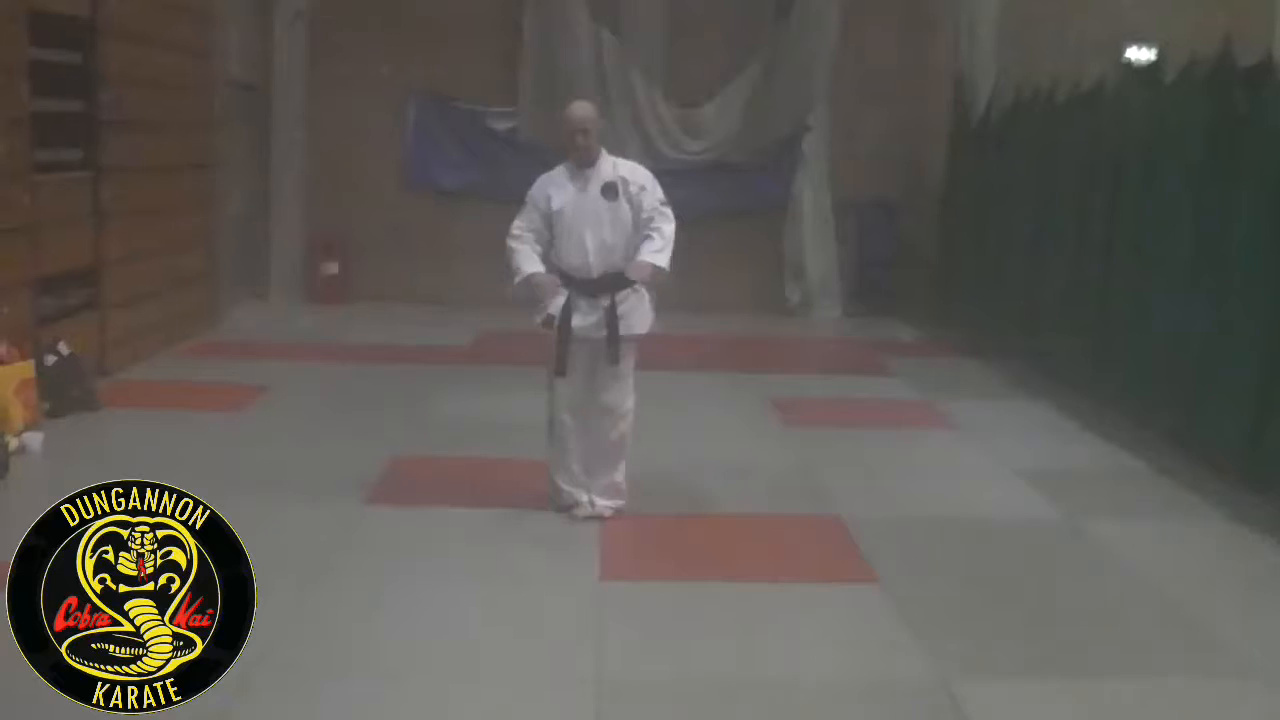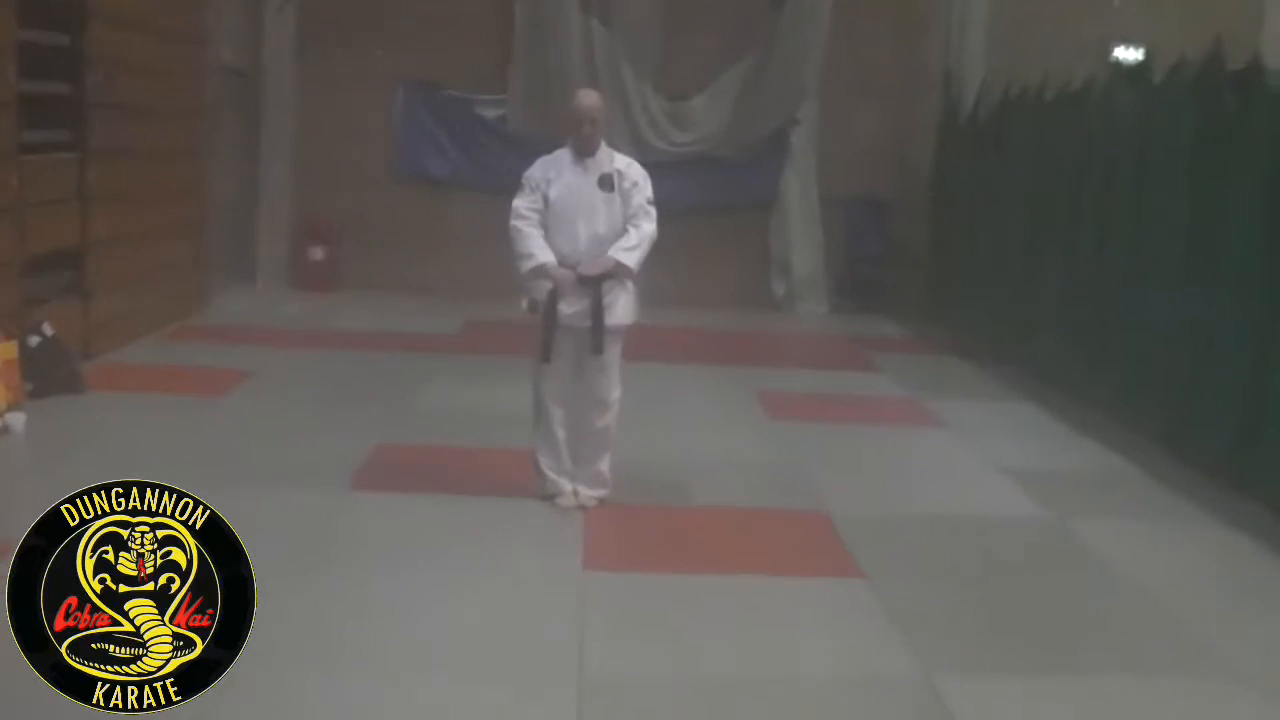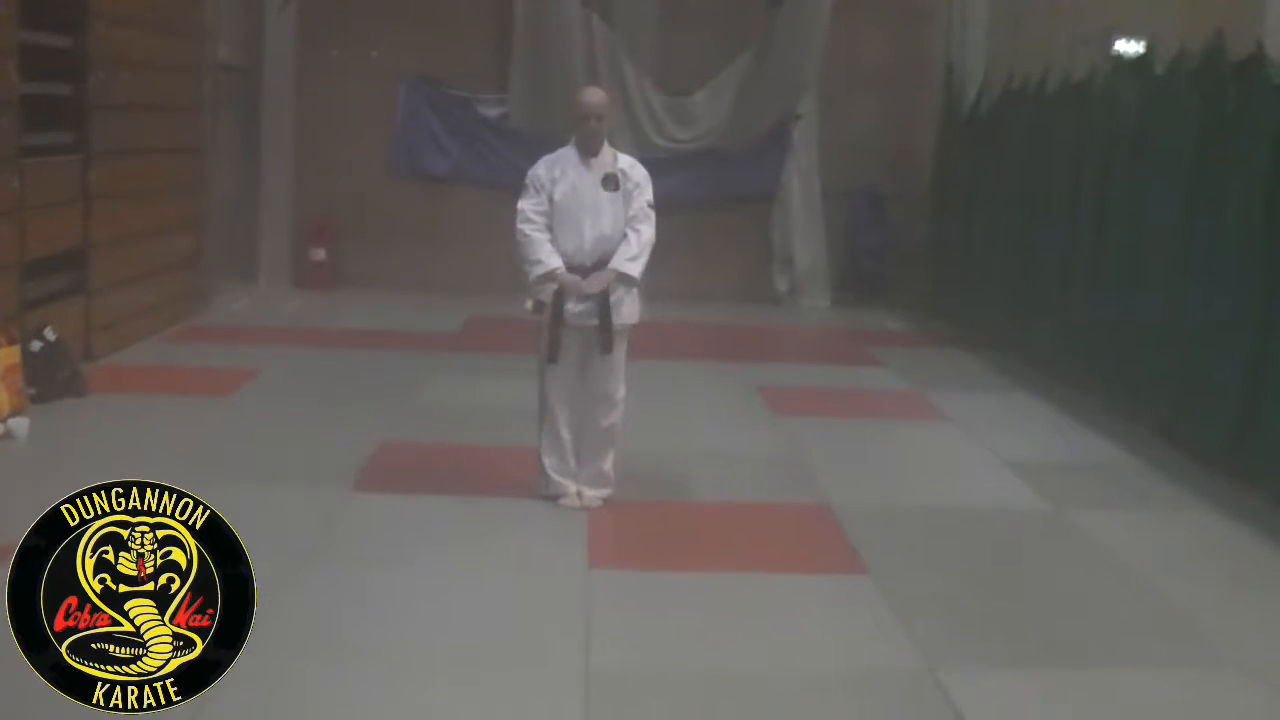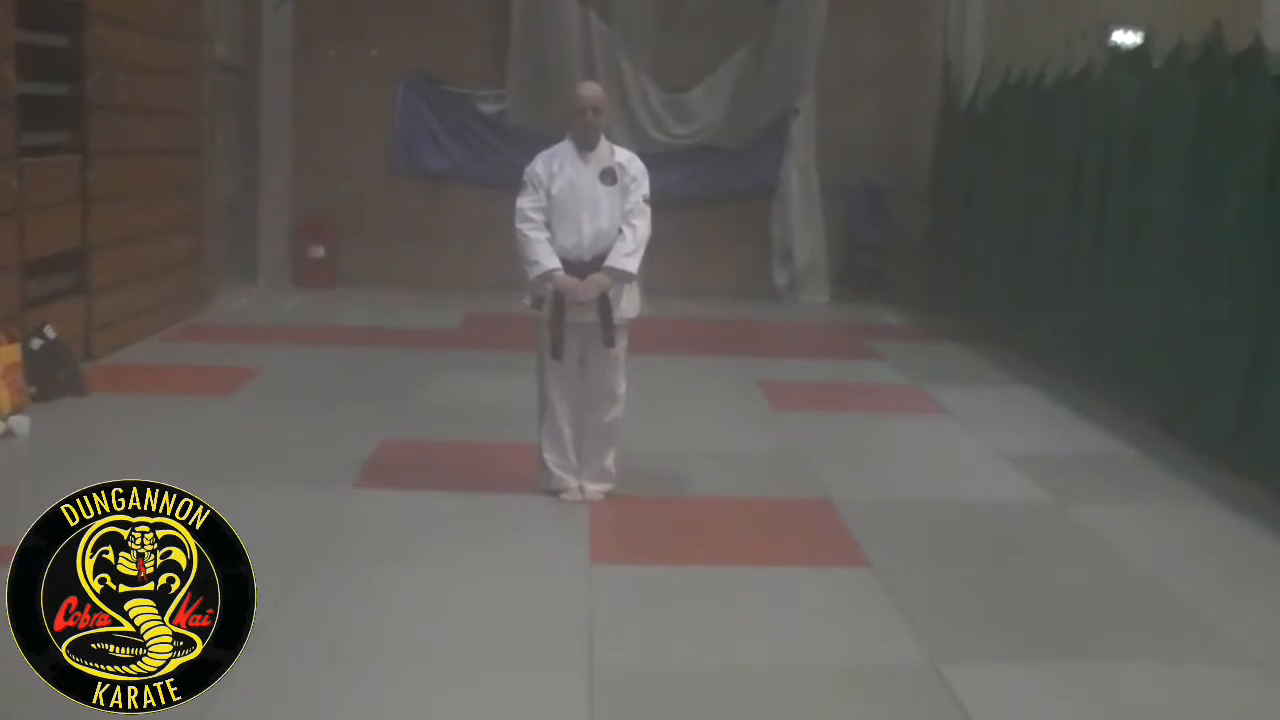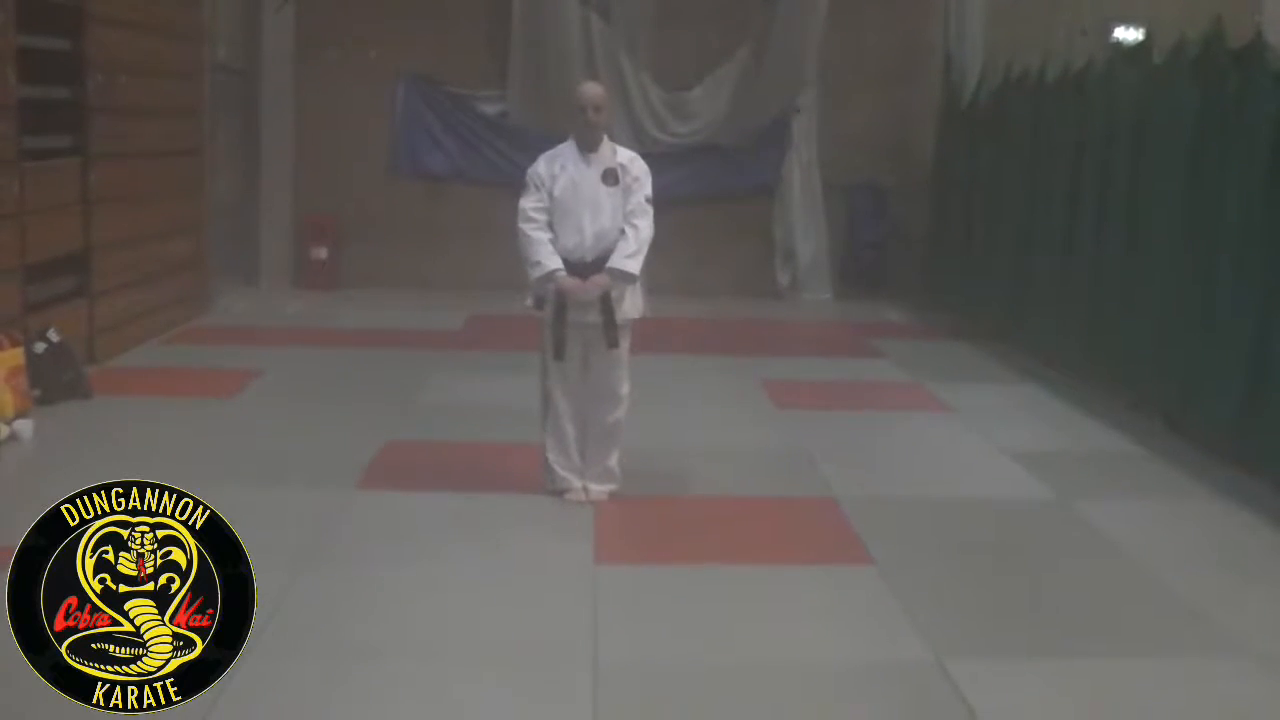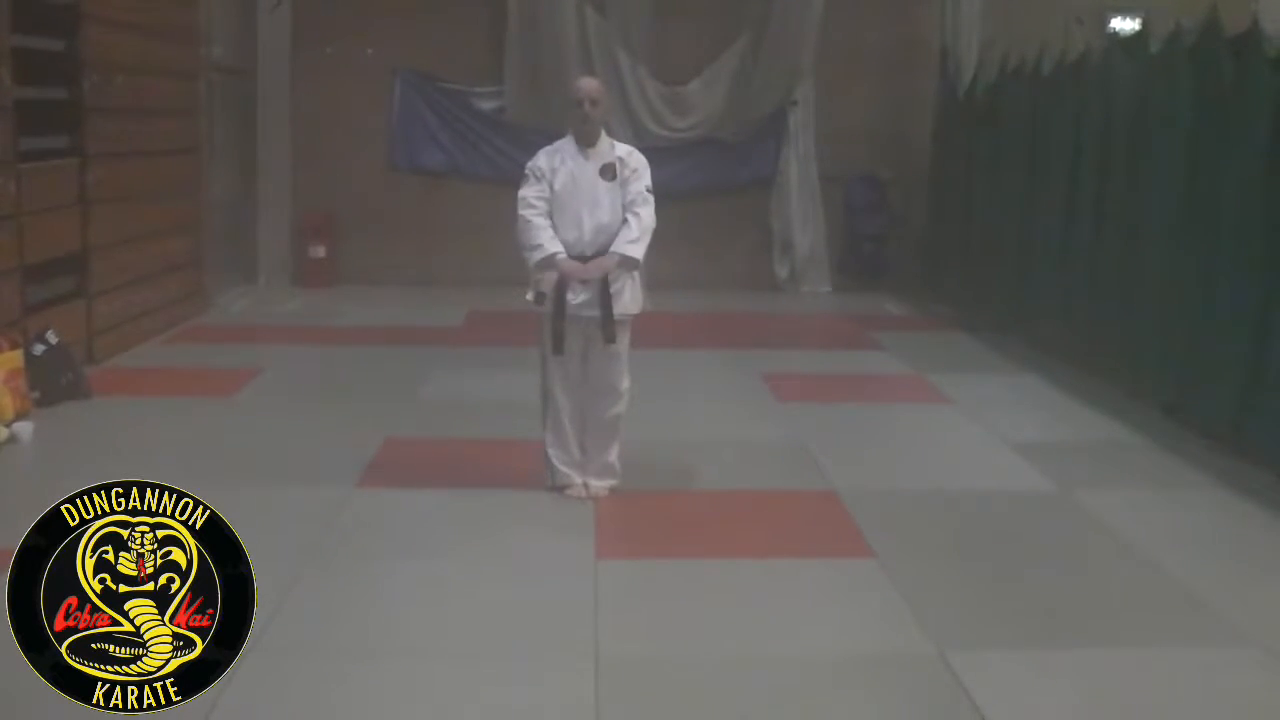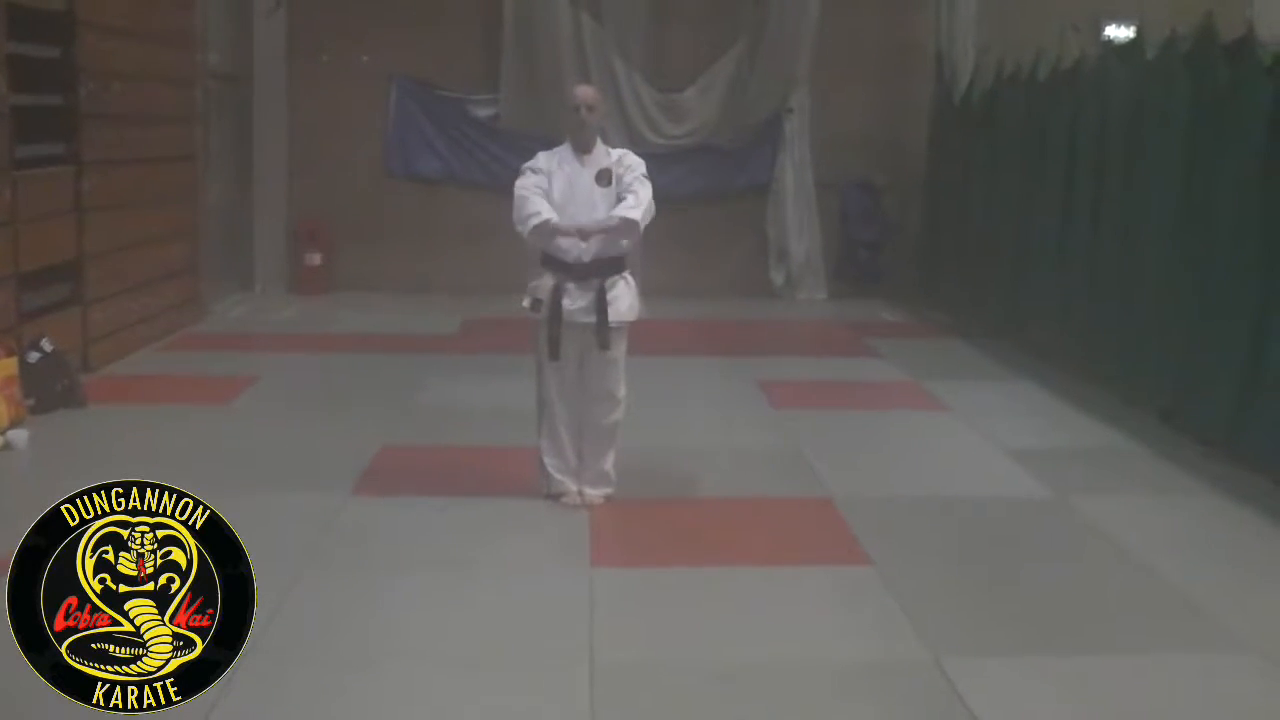
dt=0.3s
person 1, frame 1
left shoulder: (632, 176)
right shoulder: (549, 185)
left elbow: (660, 223)
right elbow: (523, 236)
left wrist: (648, 261)
right wrist: (535, 275)
left hip: (620, 305)
right hip: (570, 305)
left knee: (614, 405)
right knee: (567, 403)
left ankle: (606, 491)
right ankle: (573, 491)
person 1, frame 2
left shoulder: (628, 171)
right shoulder: (544, 170)
left elbow: (644, 224)
right elbow: (523, 223)
left wrist: (609, 260)
right wrist: (549, 269)
left hip: (607, 296)
right hip: (556, 294)
left knee: (600, 394)
right knee: (554, 392)
left ankle: (590, 481)
right ankle: (558, 480)
person 1, frame 3
left shoulder: (631, 171)
right shoulder: (547, 169)
left elbow: (642, 229)
right elbow: (529, 226)
left wrist: (610, 274)
right wrist: (559, 275)
left hip: (611, 296)
right hip: (560, 294)
left knee: (605, 393)
right knee: (558, 391)
left ankle: (595, 480)
right ankle: (561, 481)
person 1, frame 4
left shoulder: (628, 164)
right shoulder: (545, 164)
left elbow: (636, 226)
right elbow: (529, 225)
left wrist: (606, 276)
right wrist: (557, 277)
left hip: (610, 290)
right hip: (559, 289)
left knee: (606, 389)
right knee: (559, 387)
left ankle: (596, 475)
right ankle: (563, 476)
person 1, frame 5
left shoulder: (630, 165)
right shoulder: (547, 165)
left elbow: (639, 226)
right elbow: (532, 226)
left wrist: (609, 278)
right wrist: (559, 278)
left hip: (613, 290)
right hip: (562, 289)
left knee: (609, 390)
right knee: (562, 388)
left ankle: (600, 476)
right ankle: (567, 476)
person 1, frame 6
left shoulder: (629, 159)
right shoulder: (546, 160)
left elbow: (641, 215)
right elbow: (530, 215)
left wrist: (610, 261)
right wrist: (561, 263)
left hip: (613, 286)
right hip: (561, 286)
left knee: (609, 385)
right knee: (561, 384)
left ankle: (600, 471)
right ankle: (568, 472)
person 1, frame 7
left shoulder: (625, 162)
right shoulder: (543, 164)
left elbow: (640, 200)
right elbow: (526, 202)
left wrist: (609, 224)
right wrist: (559, 227)
left hip: (608, 290)
right hip: (558, 289)
left knee: (605, 393)
right knee: (557, 392)
left ankle: (595, 479)
right ankle: (562, 479)
